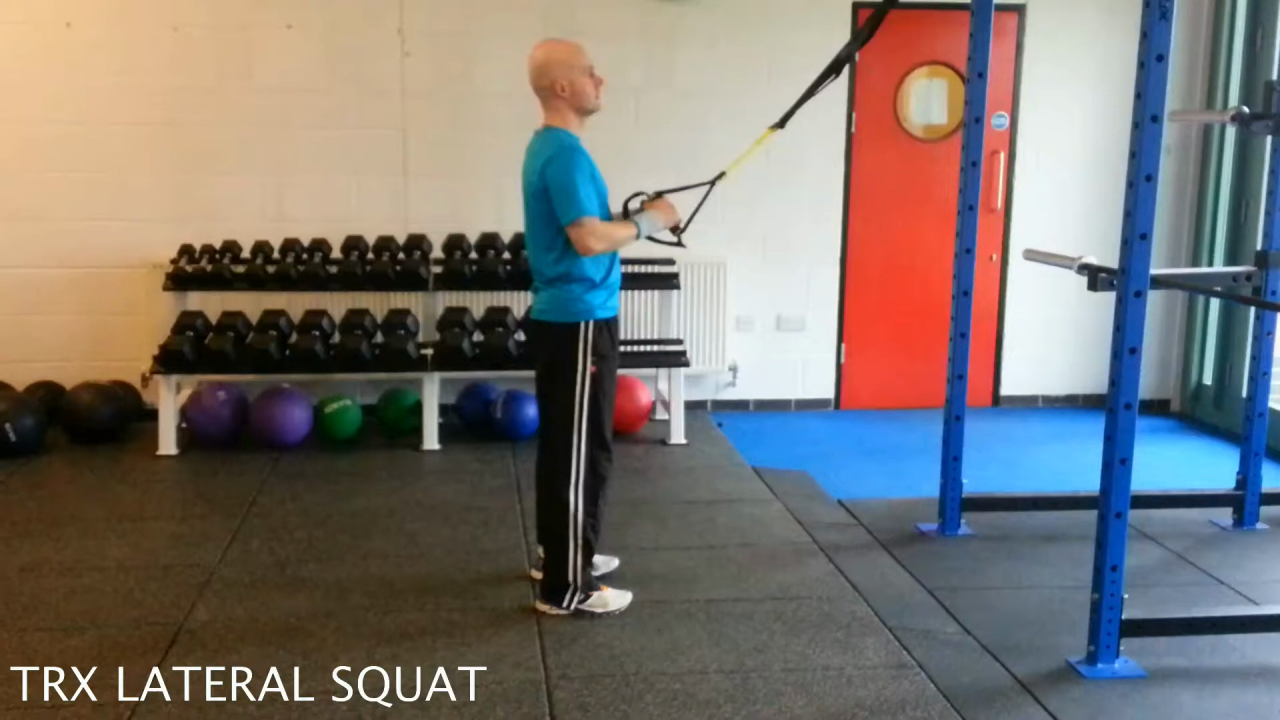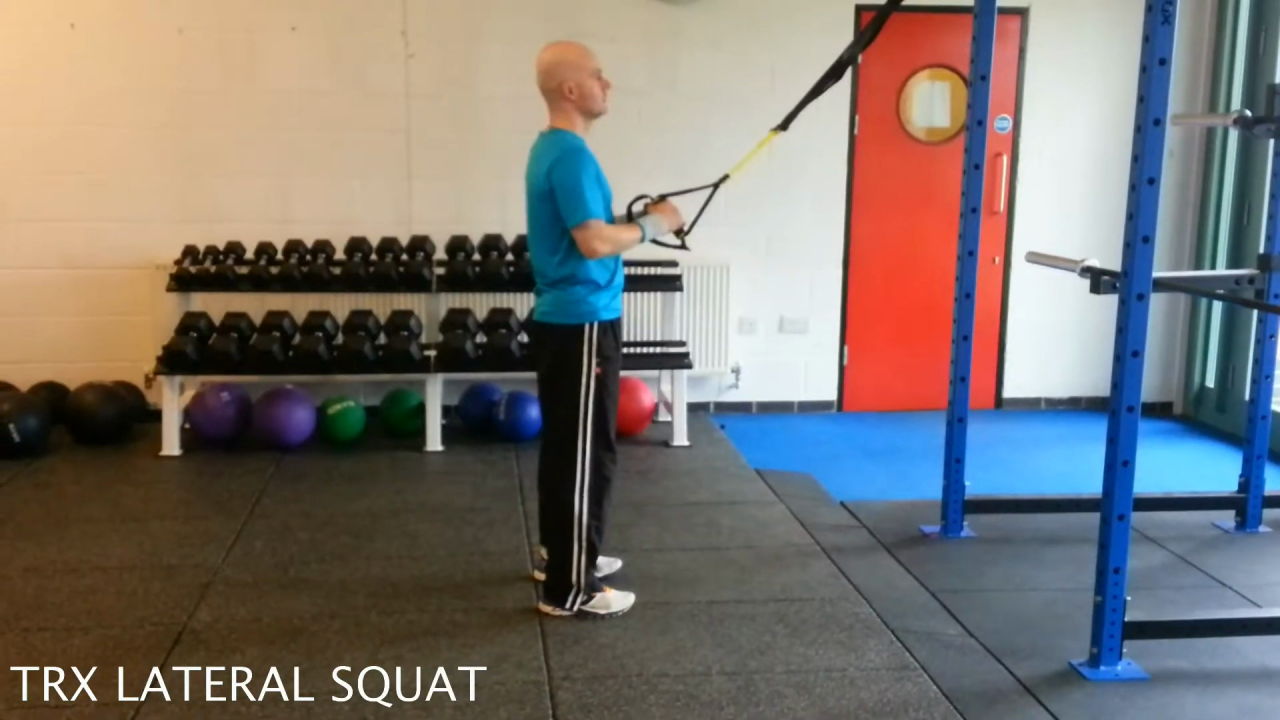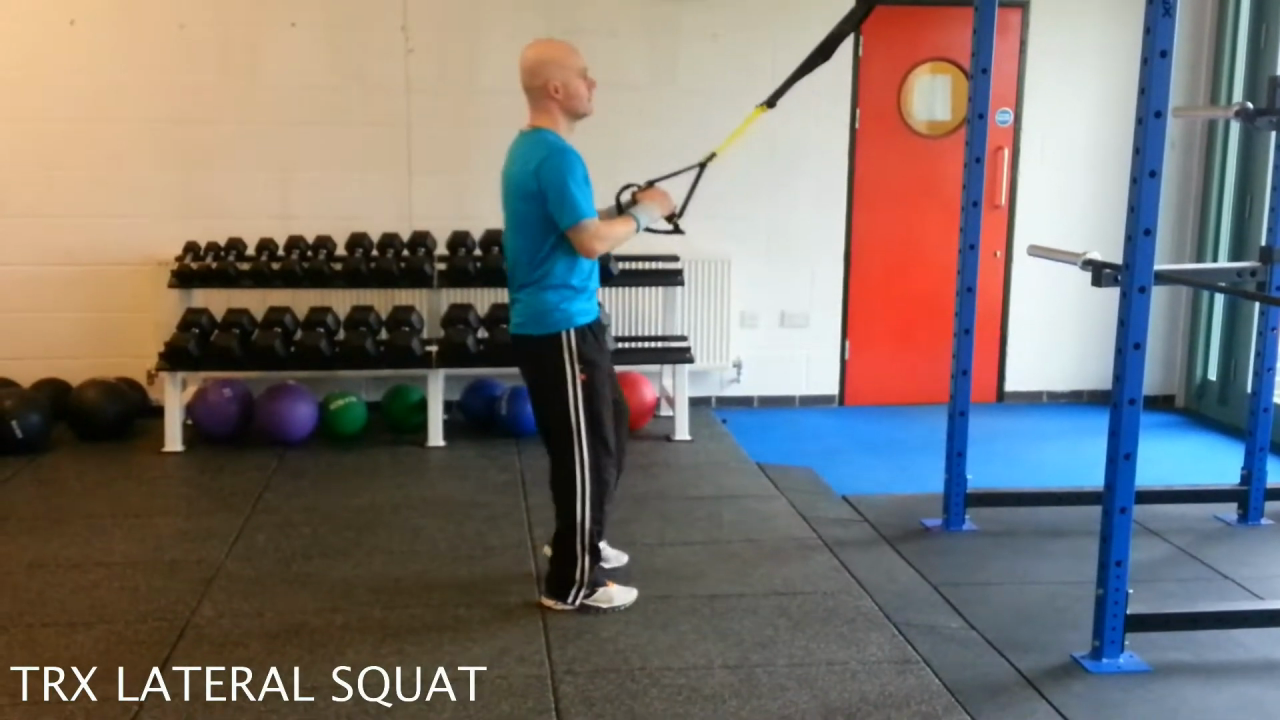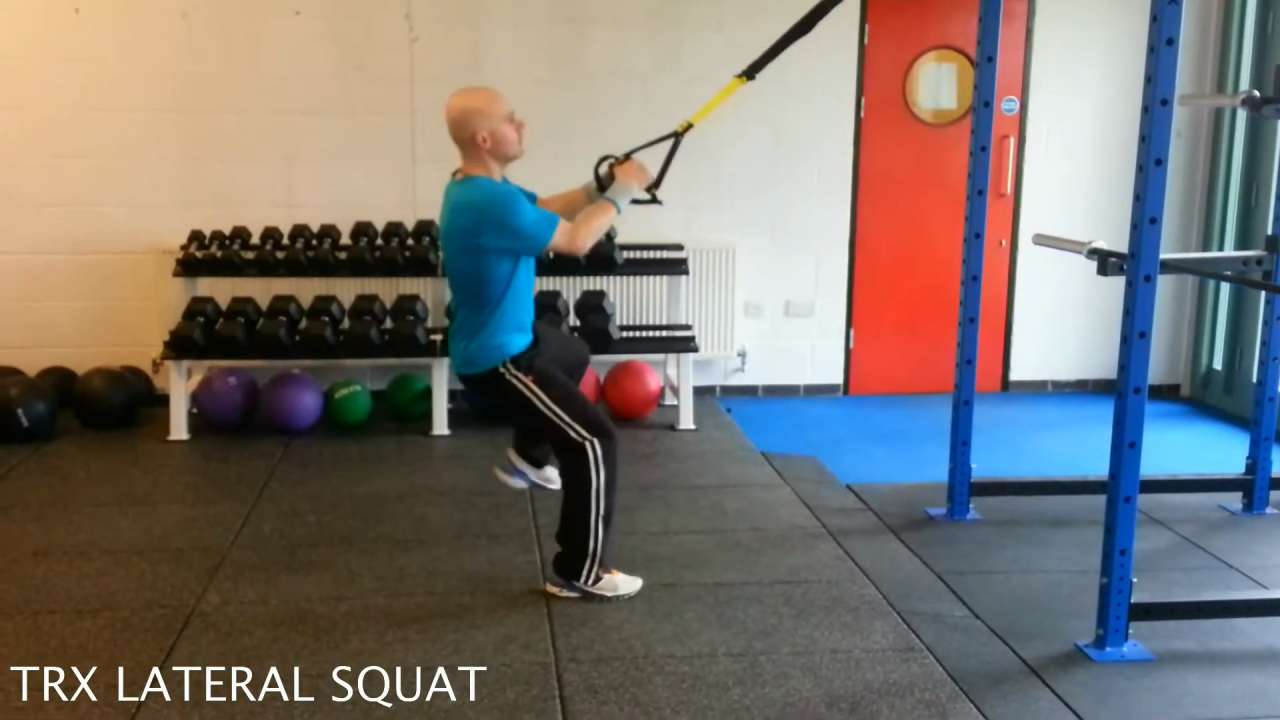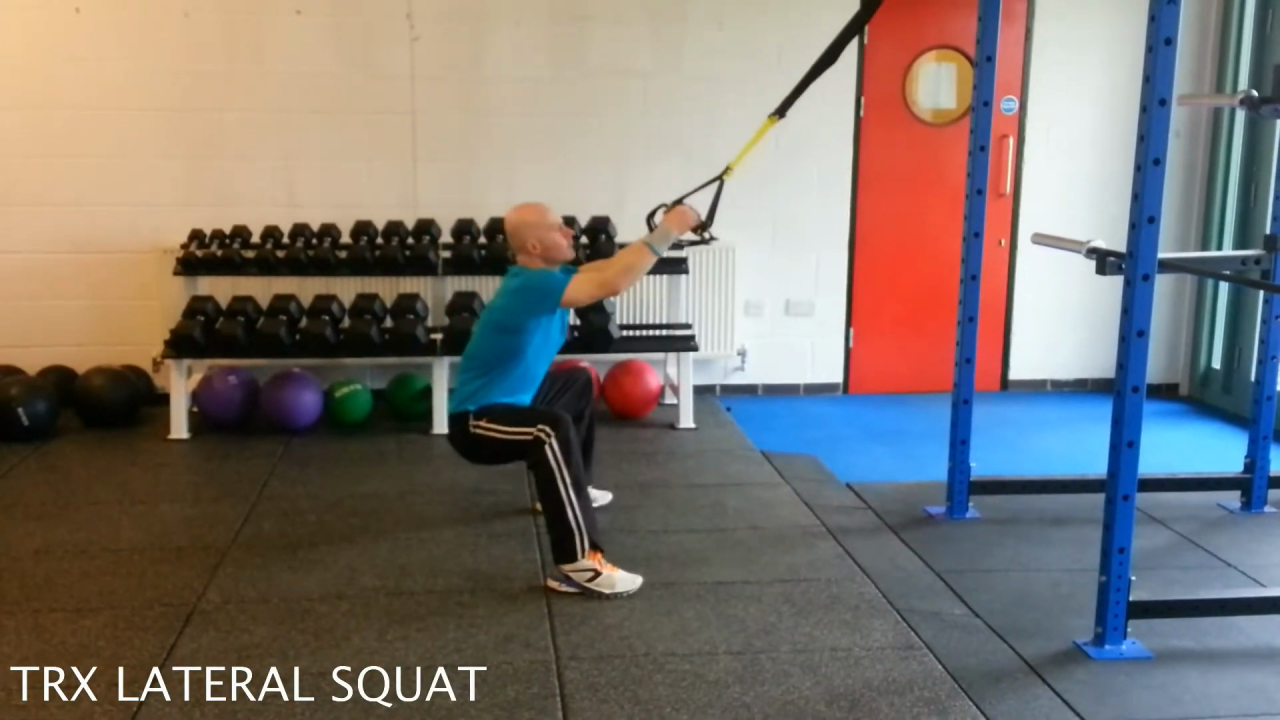
dt=1s
person 1, frame 1
left shoulder: (550, 146)
right shoulder: (564, 153)
right elbow: (588, 239)
left wrist: (631, 217)
right wrist: (648, 222)
left hip: (565, 316)
right hip: (578, 322)
left knee: (563, 447)
right knee: (582, 454)
left ankle: (559, 554)
right ankle: (566, 585)
person 1, frame 2
left shoulder: (552, 148)
right shoulder: (570, 156)
right elbow: (594, 242)
left wrist: (633, 219)
right wrist: (651, 225)
left hip: (564, 319)
right hip: (581, 325)
left knee: (565, 447)
right knee: (587, 455)
left ankle: (560, 554)
right ankle: (569, 587)
person 1, frame 3
left shoulder: (528, 149)
right shoulder: (555, 156)
right elbow: (591, 241)
left wrist: (624, 209)
right wrist: (644, 213)
left hip: (554, 321)
right hip: (560, 329)
left knee: (601, 436)
right knee: (589, 451)
left ankle: (575, 541)
right ankle: (573, 583)
person 1, frame 4
left shoulder: (484, 188)
right shoulder: (488, 203)
left elbow: (548, 209)
right elbow: (575, 240)
left wrist: (603, 183)
right wrist: (623, 191)
left hip: (503, 341)
right hip: (494, 359)
left knee: (573, 355)
right knee: (595, 438)
left ankle: (528, 457)
right ankle: (577, 574)
person 1, frame 5
left shoulder: (544, 276)
right shoulder: (531, 286)
left elbow: (607, 267)
right elbow: (611, 283)
left wrist: (664, 232)
right wrist: (667, 232)
left hip: (506, 401)
right hip: (475, 421)
left knee: (579, 384)
right knee: (552, 428)
left ankle: (570, 489)
right ankle: (577, 565)
